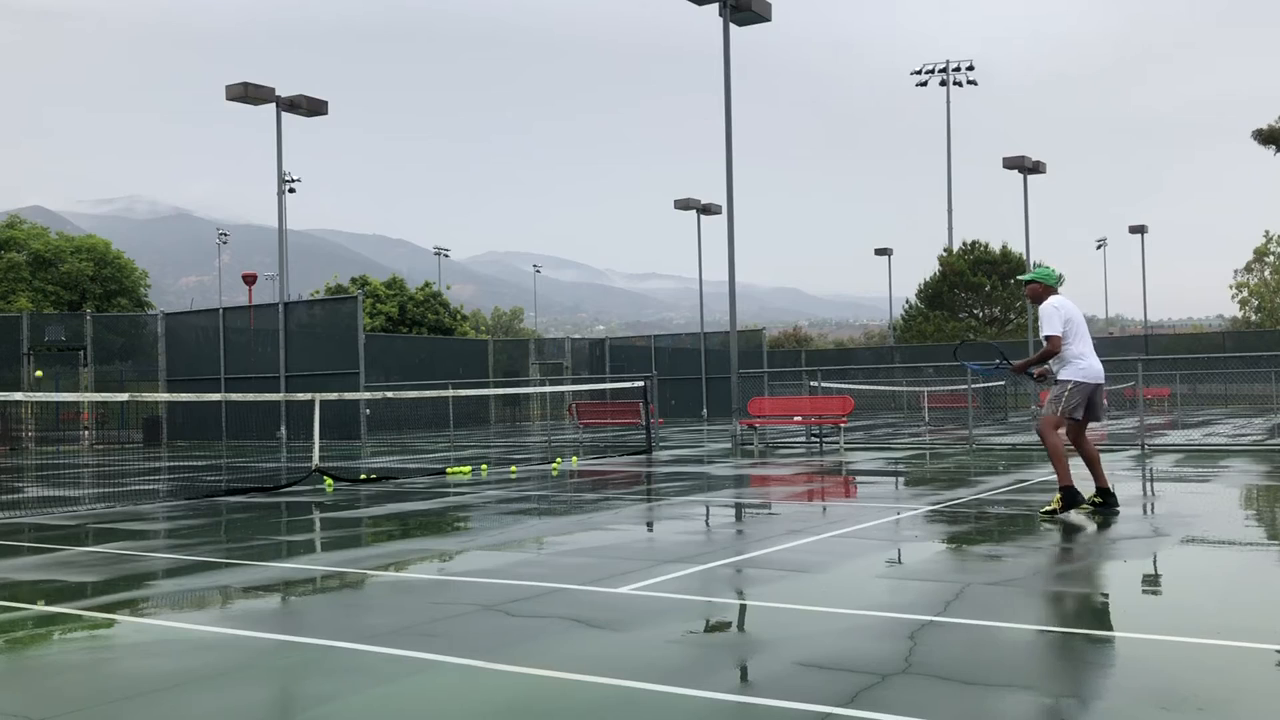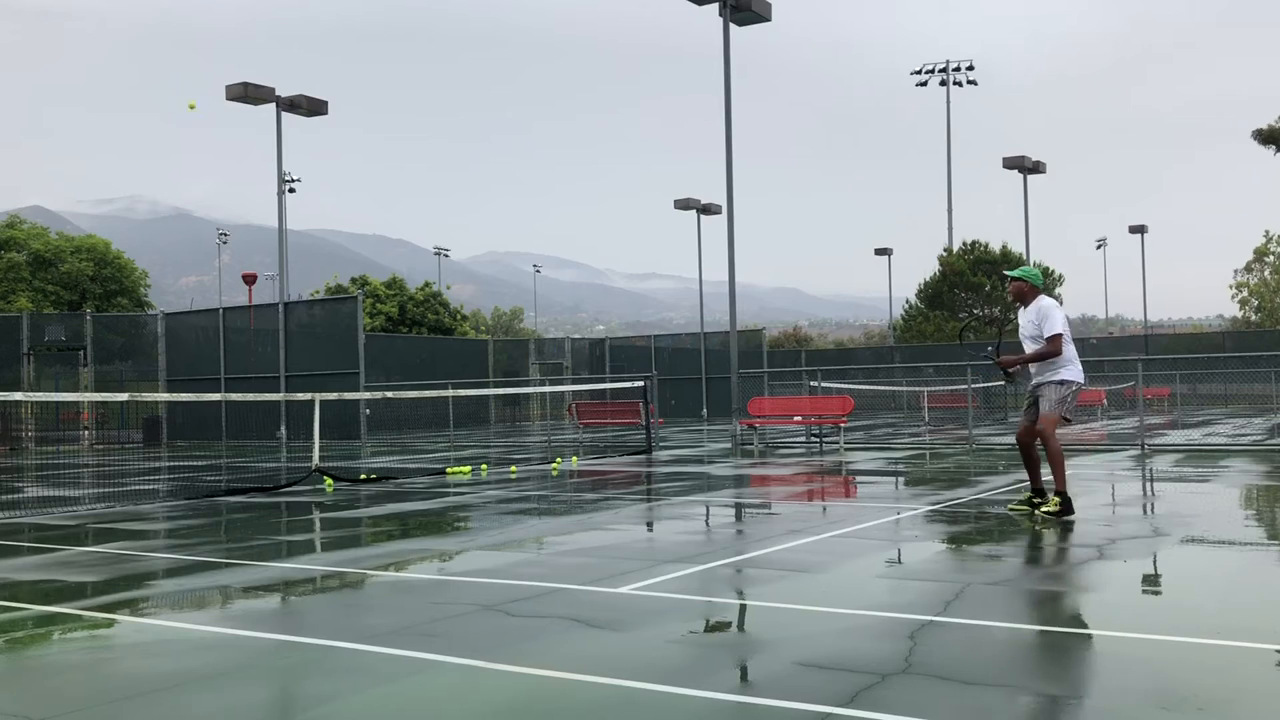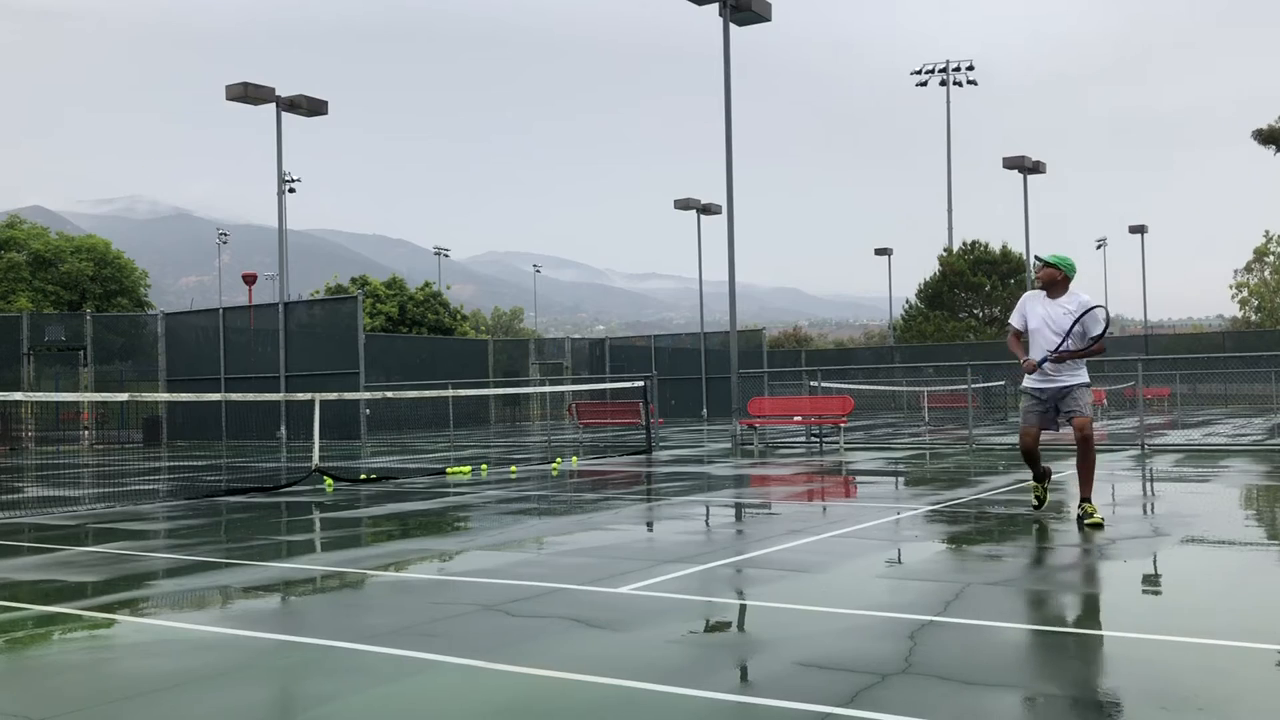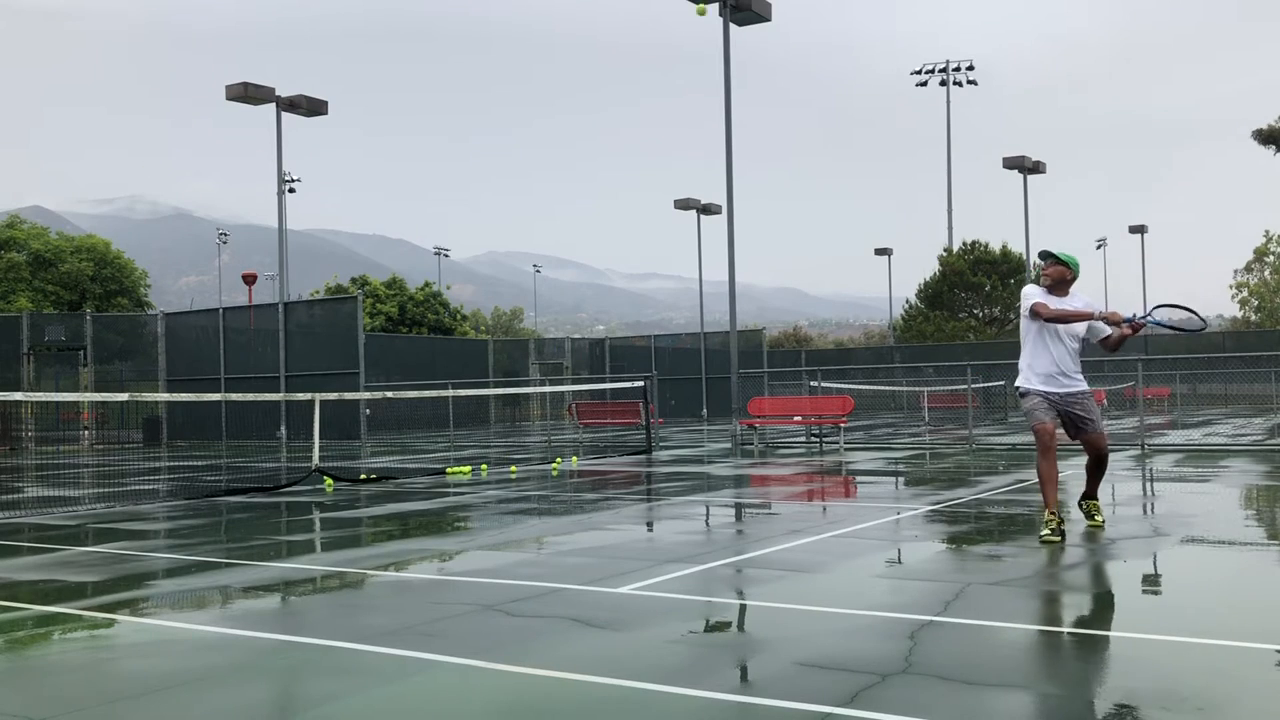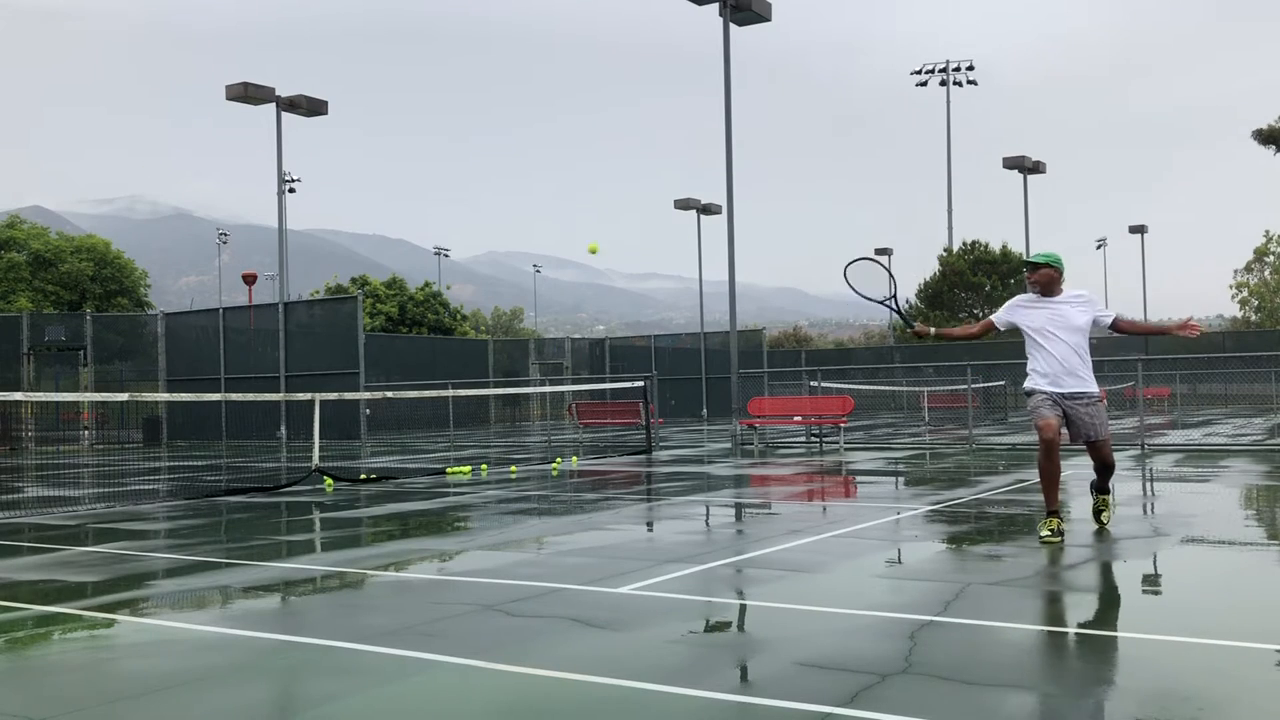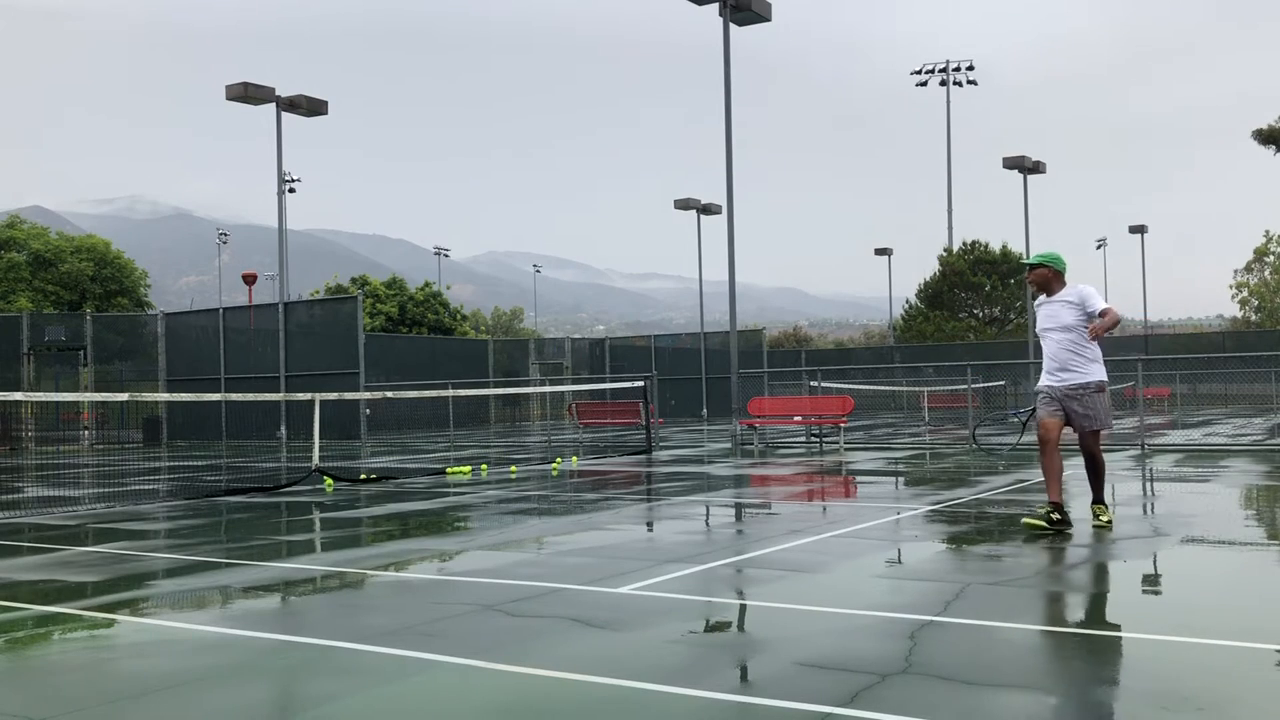
dt=0.4s
person 1, frame 1
left shoulder: (1049, 306)
right shoulder: (1063, 304)
left elbow: (1054, 347)
left wrist: (1026, 364)
right wrist: (1050, 369)
left hip: (1076, 376)
right hip: (1092, 374)
left knee: (1046, 427)
right knee: (1076, 434)
left ankle: (1068, 493)
right ankle: (1104, 495)
person 1, frame 2
left shoulder: (1046, 307)
right shoulder: (1024, 311)
left elbow: (1055, 349)
left wrist: (1016, 360)
right wrist: (1015, 364)
left hip: (1063, 377)
right hip: (1042, 380)
left knee: (1045, 430)
right knee: (1024, 437)
left ankle: (1062, 498)
right ankle: (1037, 494)
person 1, frame 3
left shoulder: (1082, 303)
right shoulder: (1029, 299)
left elbow: (1100, 345)
right elbow: (1013, 337)
left wrist: (1072, 354)
right wrist: (1024, 359)
left hip: (1074, 382)
right hip: (1035, 385)
left knee: (1084, 433)
right knee: (1027, 444)
left ankle: (1085, 504)
right ankle: (1040, 476)
person 1, frame 4
left shoulder: (1084, 304)
right shoulder: (1032, 292)
left elbow: (1110, 344)
right elbow: (1047, 314)
left wrist: (1128, 331)
right wrist: (1098, 316)
left hip: (1074, 389)
right hip: (1036, 388)
left knee: (1099, 449)
right knee: (1046, 440)
left ankle: (1089, 499)
right ankle: (1052, 517)
person 1, frame 5
left shoulder: (1083, 300)
right shoulder: (1019, 305)
left elbow: (1121, 324)
right elbow: (977, 329)
left wrist: (1170, 328)
right wrist: (933, 332)
left hip: (1083, 391)
right hip: (1043, 390)
left knee: (1104, 458)
right knee: (1048, 438)
left ankle: (1101, 490)
right ankle: (1052, 517)
person 1, frame 6
left shoulder: (1082, 293)
right shoulder: (1041, 304)
left elbow: (1112, 315)
left wrist: (1104, 324)
left hip: (1088, 382)
right hip: (1051, 385)
left knee: (1089, 446)
right knee: (1047, 438)
left ankle: (1099, 504)
right ankle: (1055, 511)
